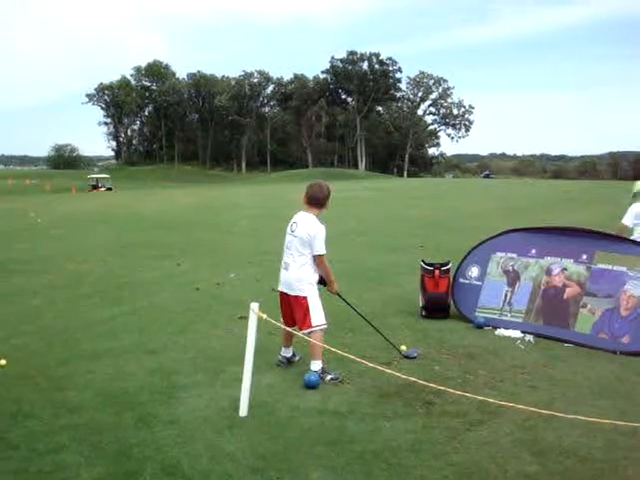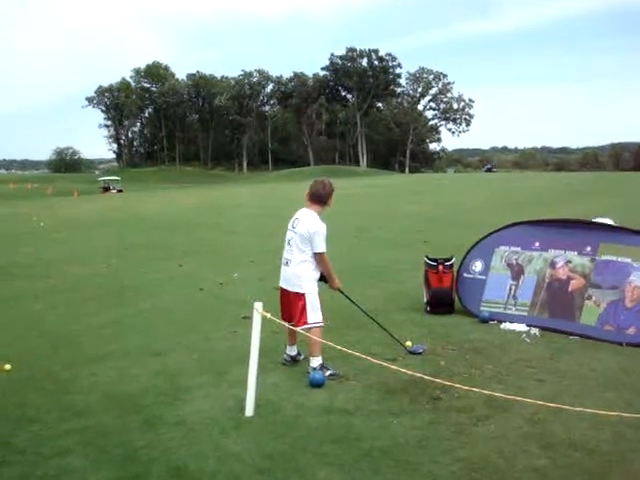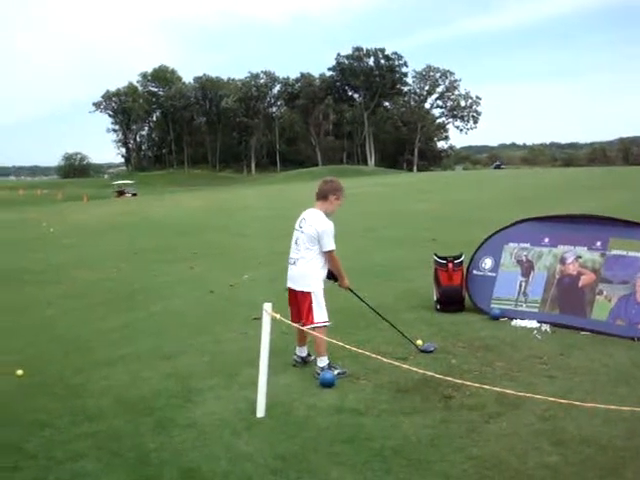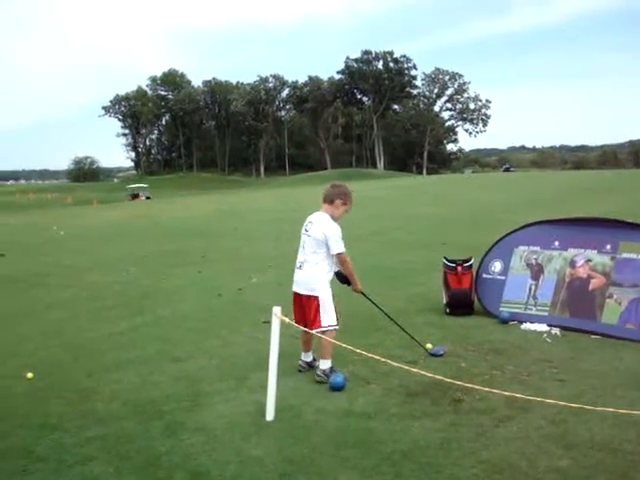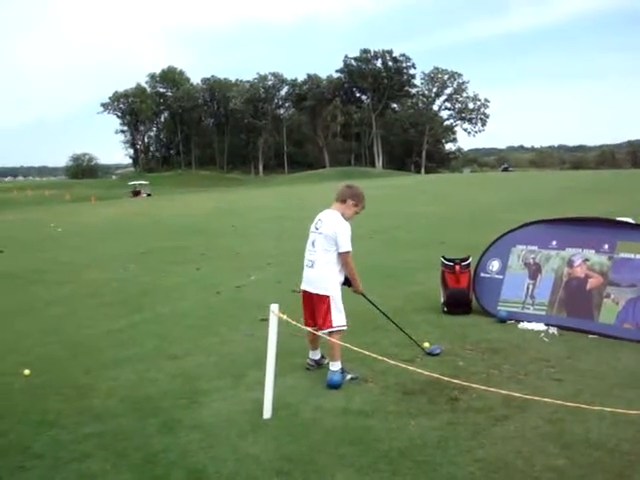
dt=0.7s
person 1, frame 1
left shoulder: (296, 219)
right shoulder: (316, 227)
right elbow: (320, 260)
left wrist: (324, 278)
right wrist: (331, 282)
left hip: (287, 279)
right hip: (303, 284)
left knee: (290, 322)
right knee: (316, 327)
left ankle: (286, 354)
right ankle: (317, 369)
person 1, frame 2
left shoulder: (298, 216)
right shoulder: (317, 225)
right elbow: (321, 258)
left wrist: (325, 275)
right wrist: (333, 279)
left hip: (287, 277)
right hip: (303, 281)
left knee: (293, 319)
right knee: (314, 323)
left ankle: (291, 353)
right ankle: (316, 365)
person 1, frame 3
left shoulder: (304, 216)
right shoulder: (324, 224)
right elbow: (331, 256)
left wrist: (329, 270)
right wrist: (342, 278)
left hip: (295, 276)
right hip: (309, 280)
left knee: (301, 320)
right knee: (318, 323)
left ankle: (301, 354)
right ankle: (323, 365)
person 1, frame 4
left shoulder: (311, 220)
right shoulder: (331, 227)
right elbow: (343, 259)
left wrist: (335, 271)
right wrist: (355, 282)
left hip: (301, 281)
right hip: (316, 284)
left knee: (307, 325)
right knee: (328, 326)
left ankle: (306, 360)
right ankle: (324, 369)
person 1, frame 5
left shoulder: (320, 217)
right shoulder: (341, 225)
right elbow: (346, 259)
left wrist: (345, 276)
right wrist: (356, 283)
left hip: (309, 280)
right hip: (326, 284)
left knee: (313, 323)
right knee: (335, 327)
left ankle: (314, 357)
right ankle: (335, 370)
